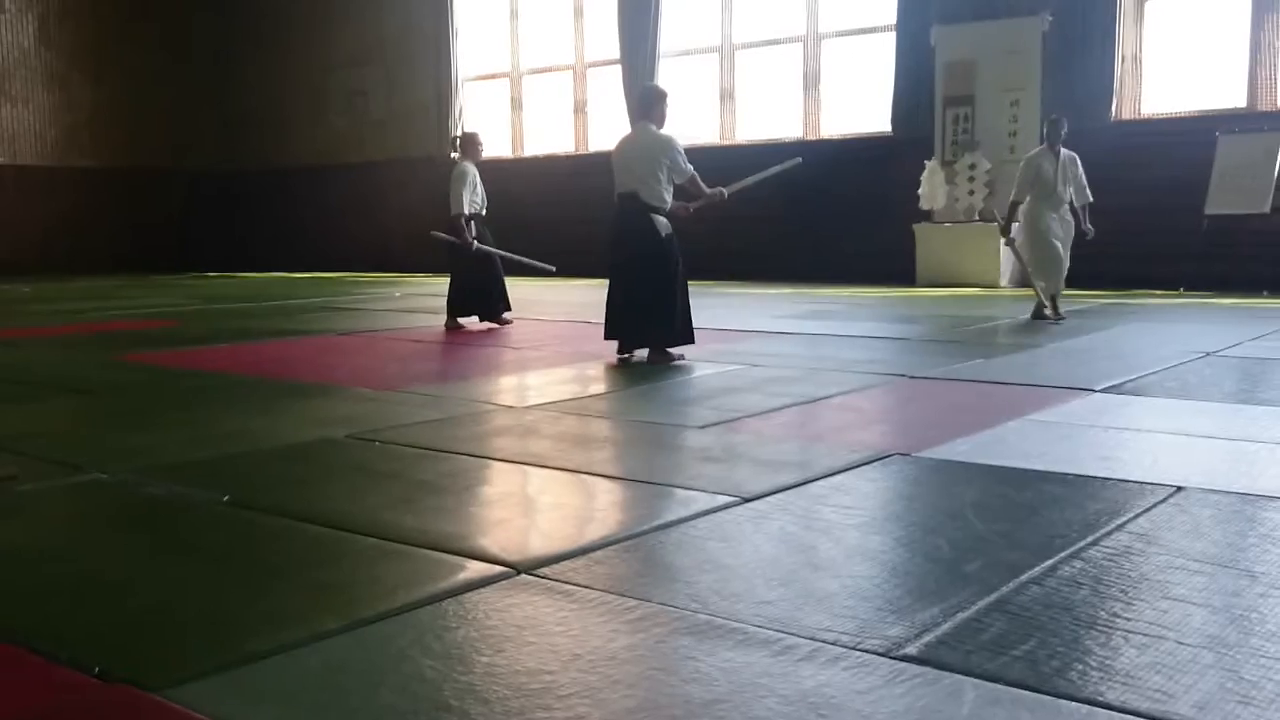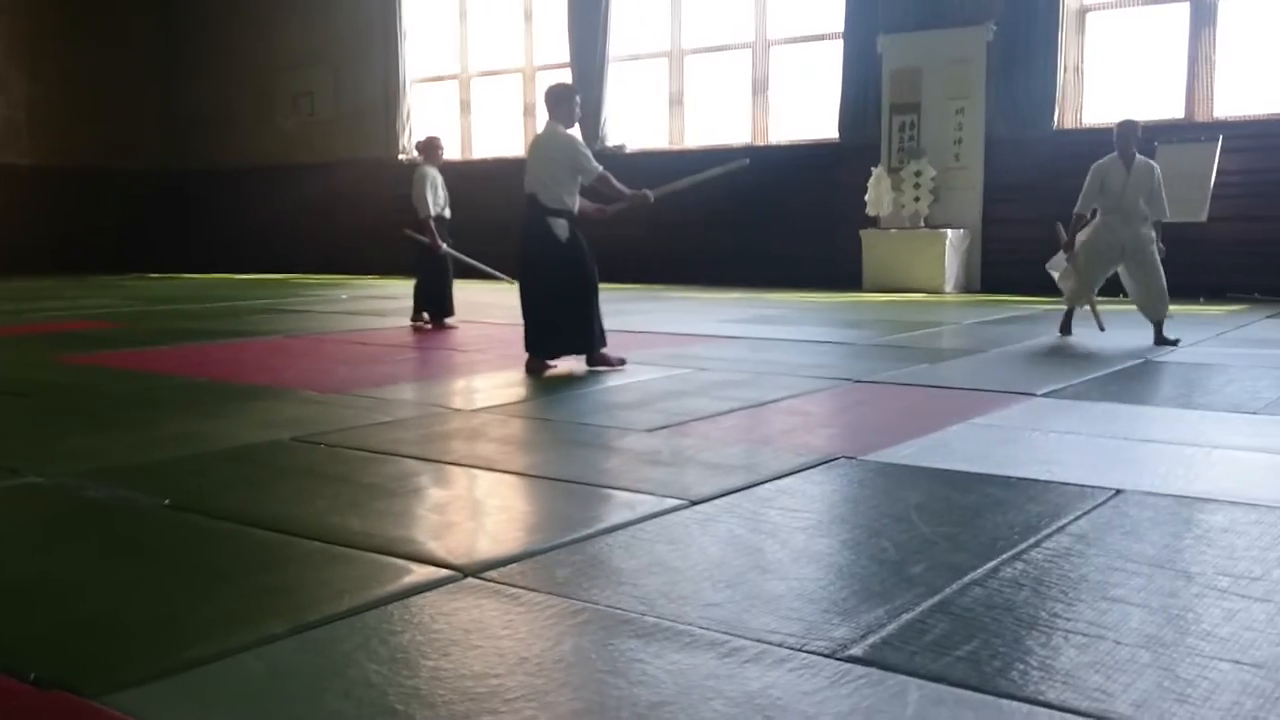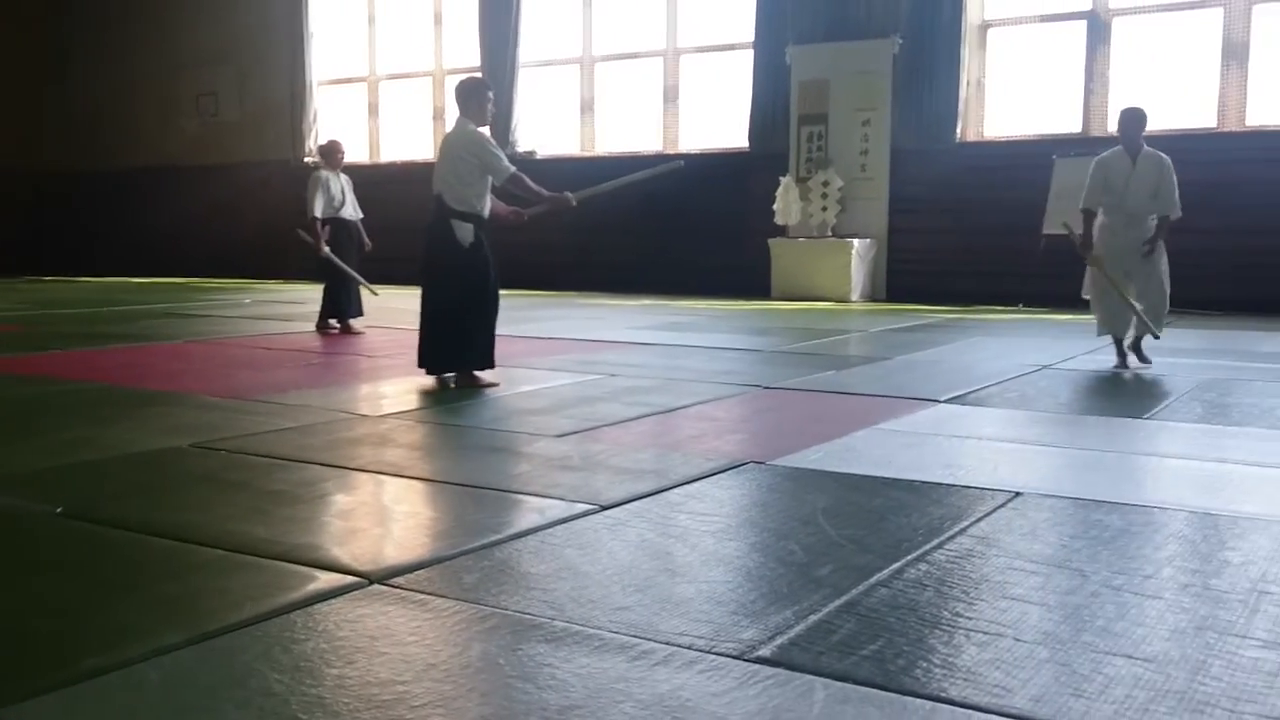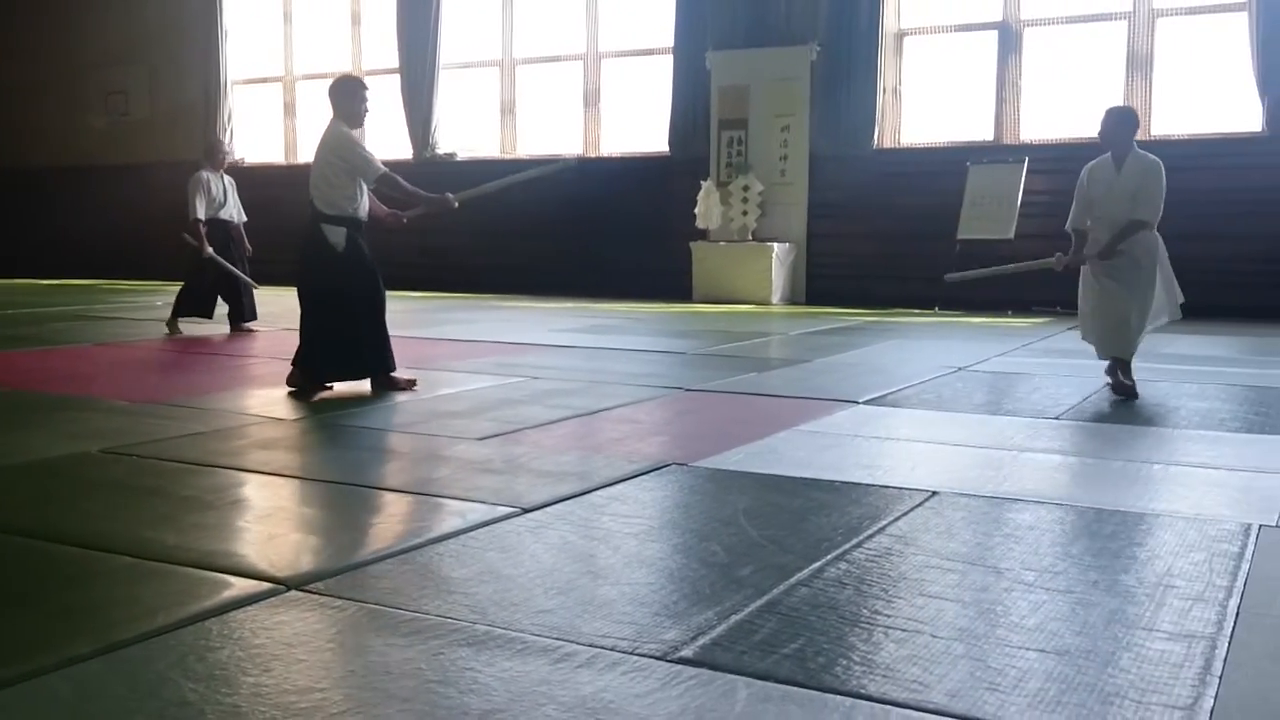
dt=0.7s
person 1, frame 1
left shoulder: (622, 145)
right shoulder: (664, 142)
right elbow: (688, 177)
left wrist: (670, 205)
right wrist: (710, 194)
left hip: (624, 219)
right hip: (650, 223)
left knee: (625, 280)
right knee: (663, 282)
left ankle: (625, 340)
right ankle: (658, 346)
person 1, frame 2
left shoulder: (539, 142)
right shoulder: (566, 141)
right elbow: (598, 177)
left wrist: (587, 207)
right wrist: (631, 196)
left hip: (537, 224)
right hip: (556, 225)
left knee: (539, 288)
right knee: (579, 283)
left ankle: (536, 354)
right ankle: (593, 350)
person 1, frame 3
left shoulder: (455, 138)
right shoulder: (474, 139)
right elbow: (510, 178)
left wrist: (502, 211)
right wrist: (552, 199)
left hip: (445, 228)
right hip: (461, 230)
left knee: (447, 297)
right knee: (476, 297)
left ankle: (440, 364)
right ankle: (463, 369)
person 1, frame 4
left shoulder: (336, 139)
right shoulder: (343, 140)
left elbow: (359, 188)
right elbow: (384, 179)
left wrist: (383, 213)
right wrist: (431, 201)
left hip: (330, 235)
right hip: (338, 236)
left knee: (325, 306)
right knee: (365, 300)
left ankle: (305, 372)
right ankle: (380, 373)
person 2, frame 1
left shoulder: (1072, 159)
right shoulder: (1034, 160)
left elbow: (1080, 192)
right elbow: (1019, 193)
left wrist: (1085, 222)
right wrist: (1008, 223)
left hip: (1062, 215)
right hip: (1038, 214)
left knee: (1057, 262)
right knee: (1051, 259)
left ankle: (1039, 309)
right ankle: (1053, 305)
person 2, frame 2
left shoulder: (1150, 169)
right shoulder: (1101, 168)
left elbow: (1156, 207)
right elbow: (1084, 206)
left wrist: (1157, 240)
right wrist: (1071, 239)
left hip: (1138, 233)
right hip: (1107, 231)
left knee: (1152, 282)
right knee: (1085, 276)
left ankle: (1158, 334)
right ankle: (1067, 319)
person 2, frame 3
left shoulder: (1160, 162)
right shoulder: (1104, 162)
left elbow: (1169, 205)
right elbow: (1091, 201)
left wrist: (1157, 236)
right wrist: (1087, 233)
left hip: (1146, 233)
right hip: (1110, 233)
left knee: (1154, 294)
right knee: (1111, 293)
left ankle: (1137, 341)
right ankle: (1120, 350)
person 2, frame 4
left shoulder: (1151, 166)
right shoulder: (1093, 170)
left elbow: (1146, 215)
right elbow: (1080, 215)
left wrist: (1113, 244)
right wrist: (1077, 250)
left hip: (1139, 247)
right hip: (1099, 248)
left knee: (1135, 312)
right knee: (1109, 313)
left ankle: (1118, 367)
right ankle: (1123, 374)
person 3, frame 1
left shoulder: (468, 168)
right shoulder: (465, 170)
right elbow: (459, 206)
right wrist: (465, 234)
left hip: (471, 226)
right hip: (470, 227)
left knee: (462, 273)
right knee: (489, 268)
left ankle: (453, 316)
right ankle: (494, 313)
person 3, frame 2
left shoulder: (434, 172)
right shoulder: (425, 173)
right elbow: (425, 209)
left wrist: (441, 234)
right wrist: (434, 236)
left hip: (438, 226)
right hip: (431, 228)
left knee: (429, 273)
right knee: (439, 272)
left ankle: (418, 313)
right ankle: (438, 317)
person 3, frame 3
left shoulder: (345, 179)
right shoulder: (320, 177)
left elbow: (354, 210)
right elbow: (315, 212)
left wrist: (363, 235)
right wrist: (320, 239)
left hip: (347, 230)
right hip: (332, 230)
left knee: (337, 277)
right knee: (342, 276)
left ankle: (325, 319)
right ankle: (345, 321)
person 3, frame 4
left shoulder: (229, 181)
right shoulder: (201, 178)
left elbow: (237, 214)
right elbow: (197, 215)
left wrist: (244, 240)
right wrist: (203, 242)
left hip: (230, 233)
right hip: (212, 232)
left knee: (238, 277)
right knee: (201, 278)
left ankle: (238, 321)
right ankle: (175, 318)
